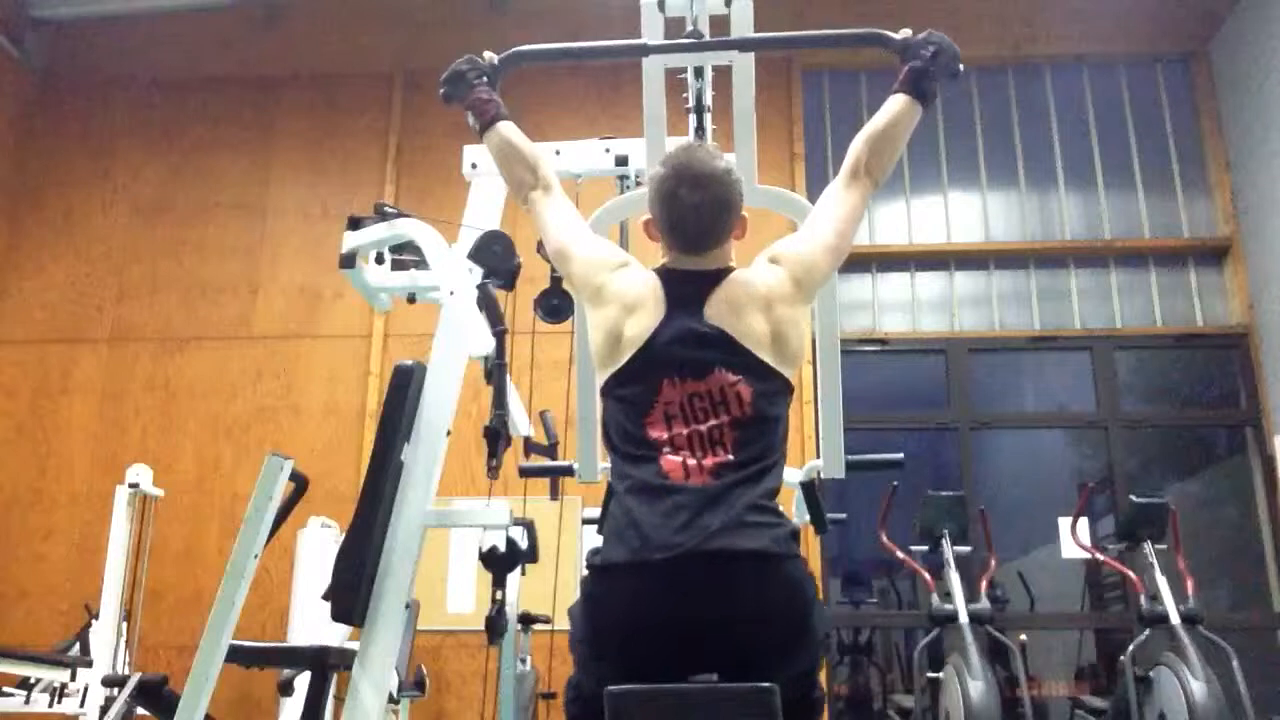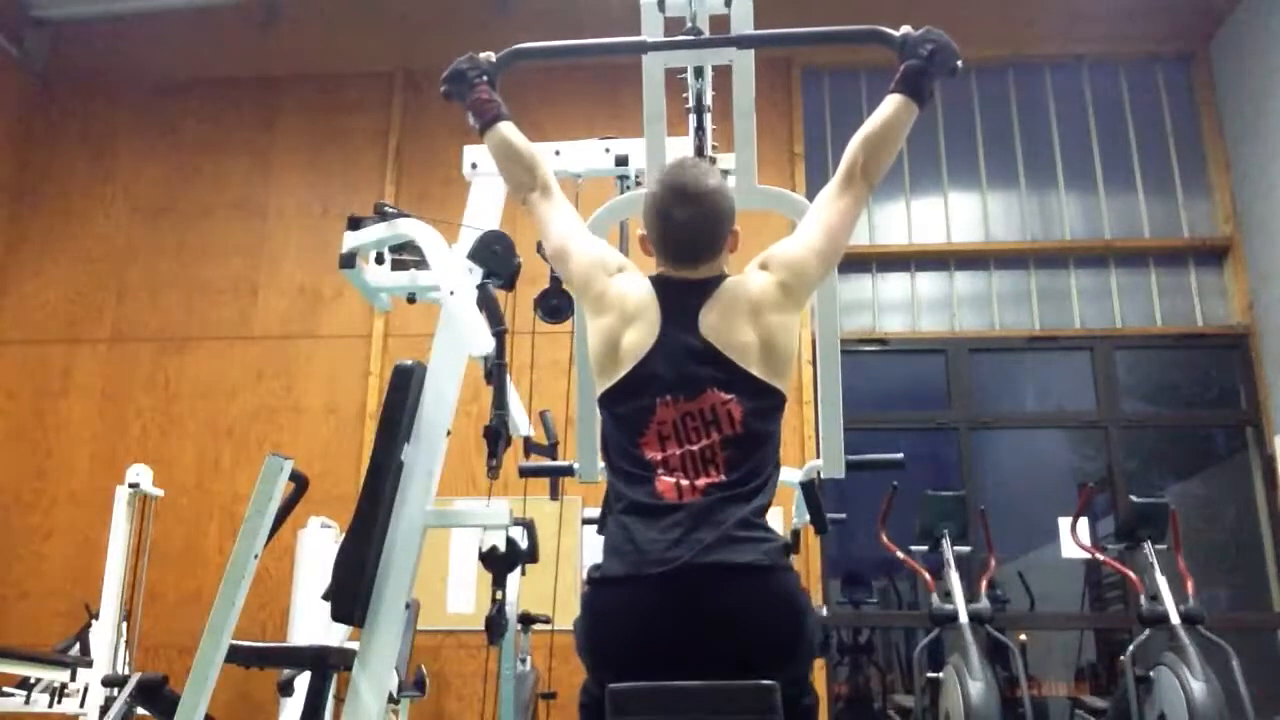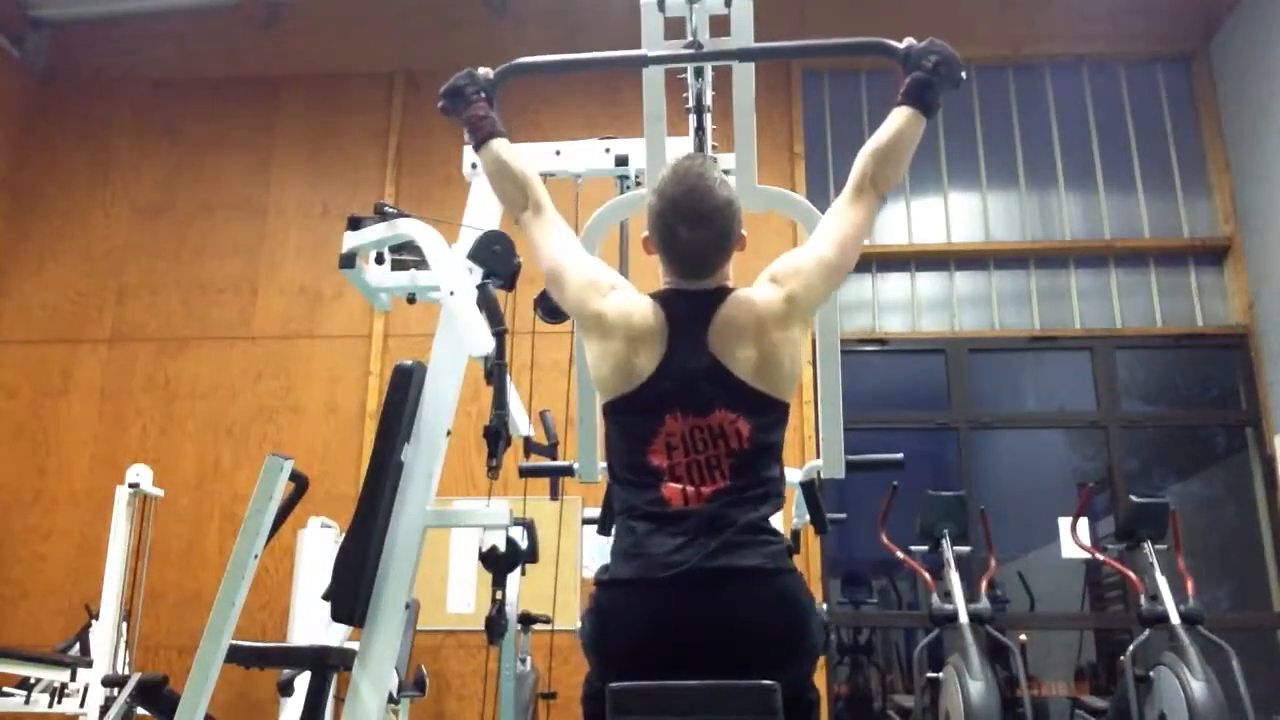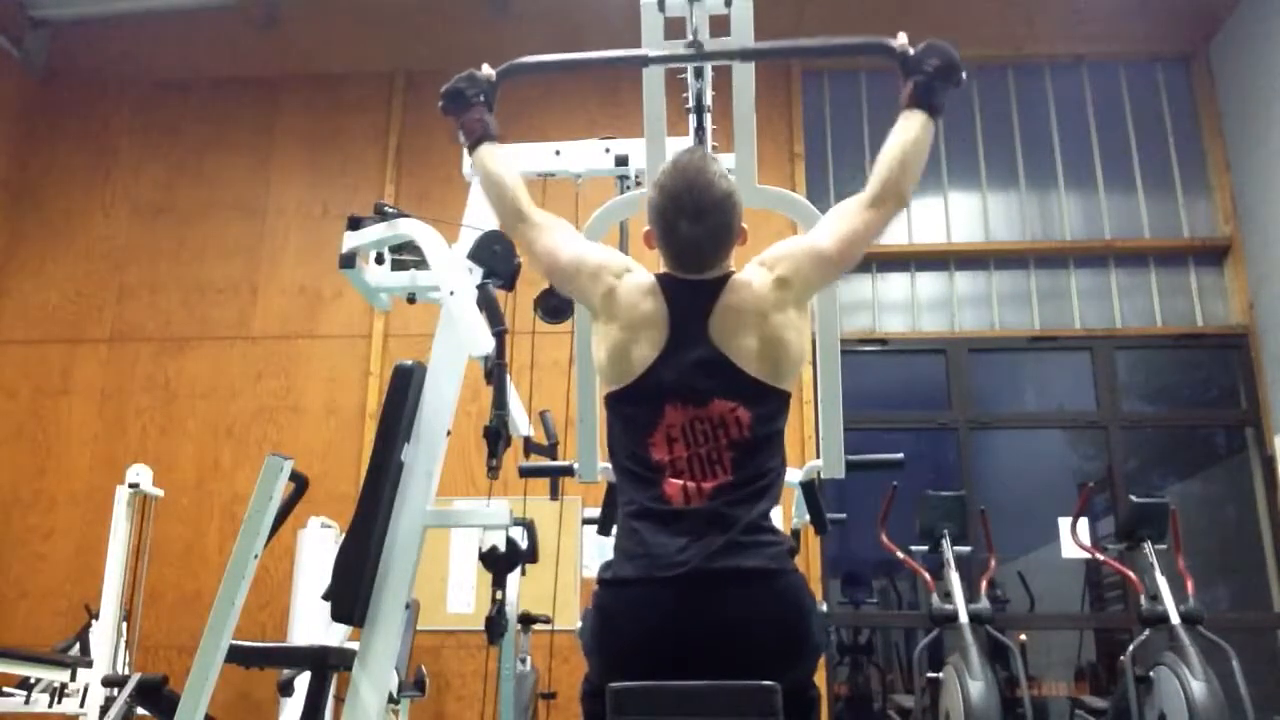
dt=1s
person 1, frame 1
left shoulder: (614, 289)
right shoulder: (777, 288)
left elbow: (539, 187)
right elbow: (858, 175)
left wrist: (484, 106)
right wrist: (916, 84)
left hip: (630, 588)
right hip: (762, 584)
person 1, frame 2
left shoulder: (612, 299)
right shoulder: (768, 298)
left elbow: (537, 189)
right elbow: (854, 177)
left wrist: (484, 104)
right wrist: (913, 81)
left hip: (628, 602)
right hip: (755, 599)
person 1, frame 3
left shoulder: (611, 318)
right shoulder: (776, 311)
left elbow: (534, 209)
right elbow: (863, 192)
left wrist: (480, 121)
right wrist: (919, 92)
left hip: (634, 611)
right hip: (761, 607)
person 1, frame 4
left shoulder: (614, 297)
right shoulder: (777, 294)
left elbow: (519, 212)
right elbow: (882, 196)
left wrist: (476, 122)
right wrist: (920, 96)
left hip: (636, 603)
right hip: (761, 600)
